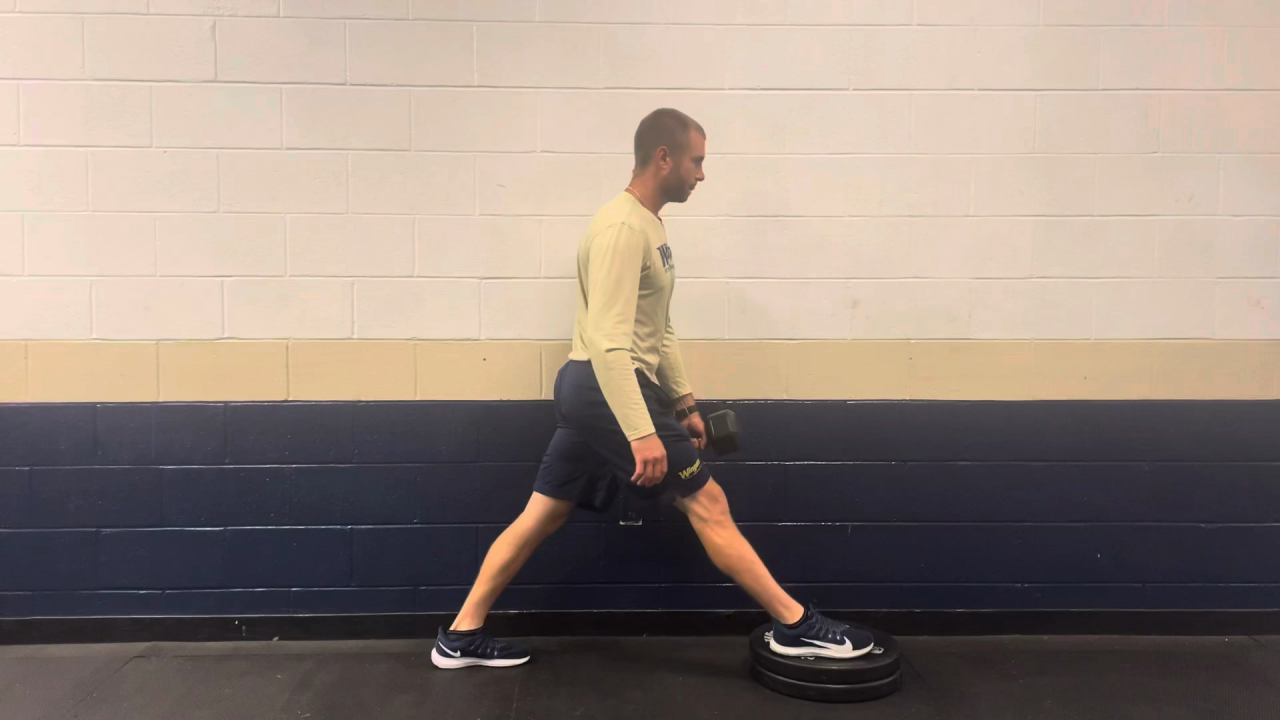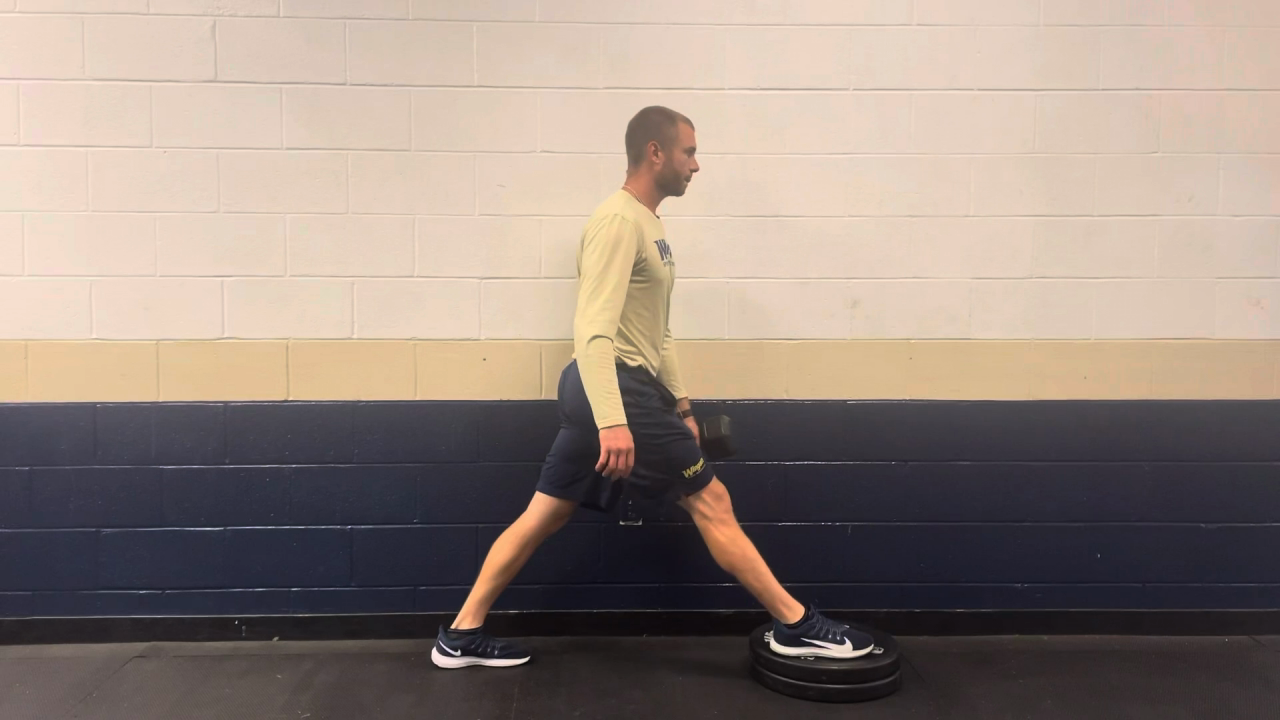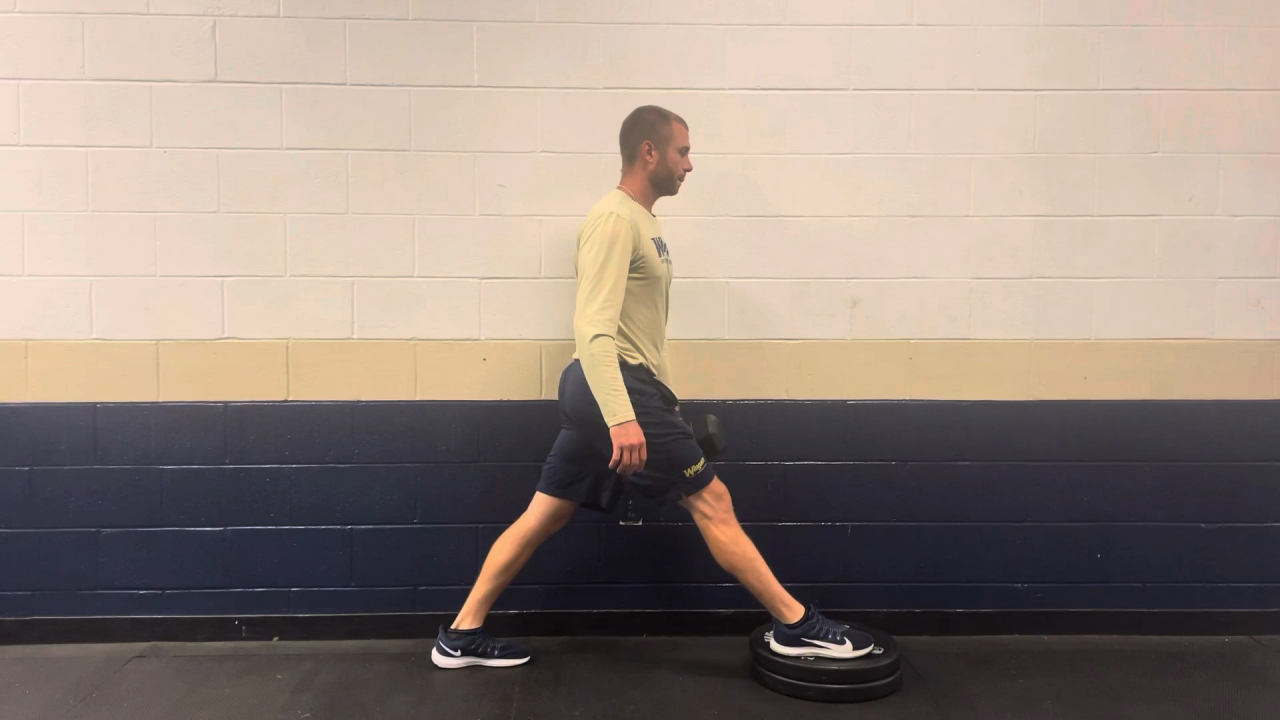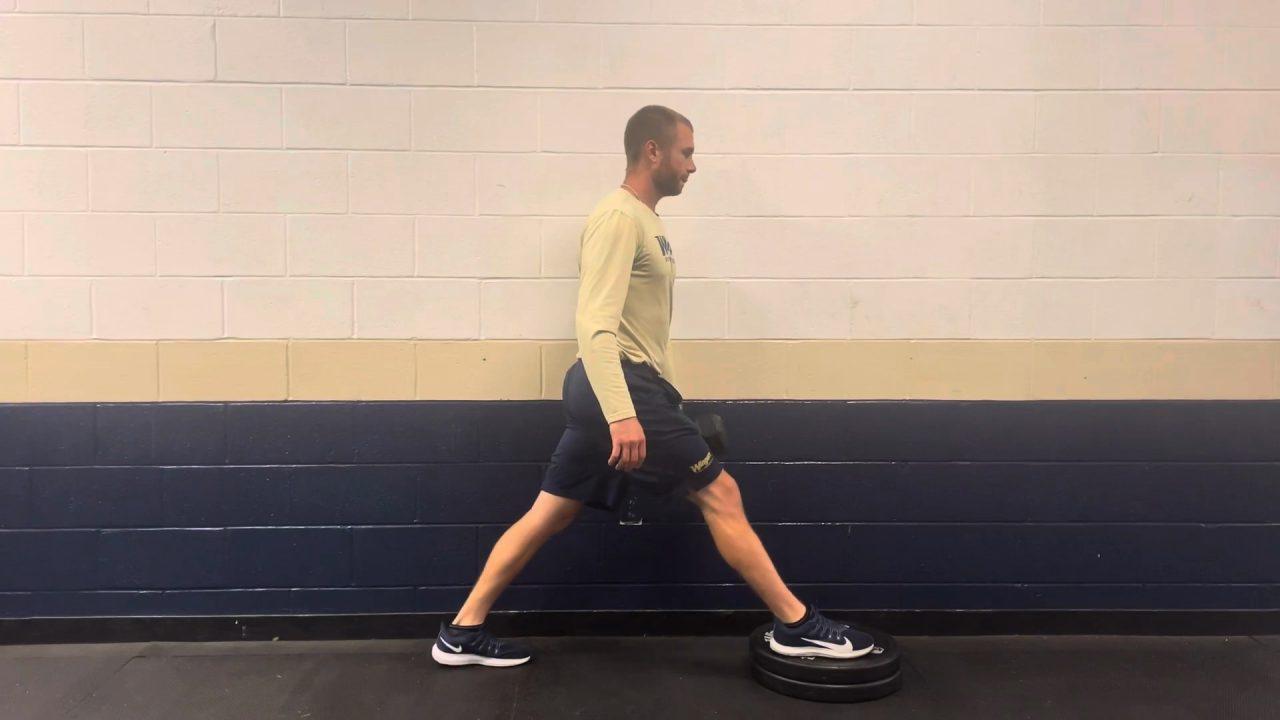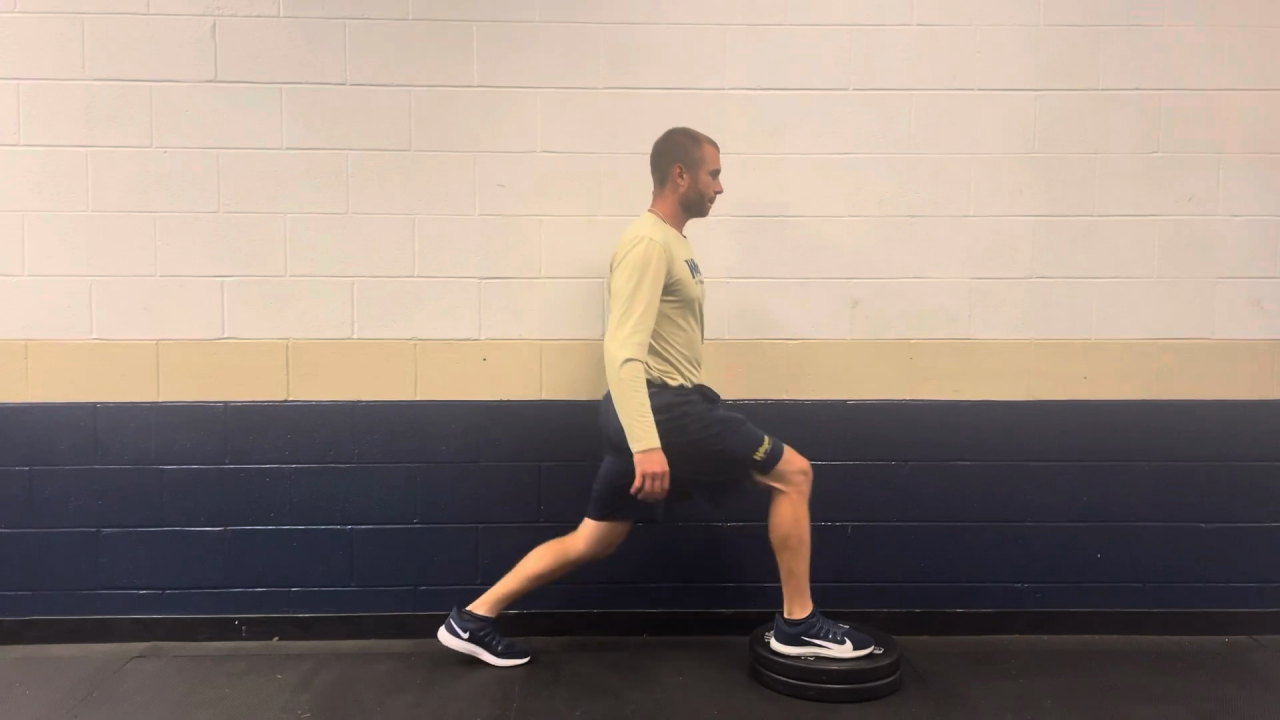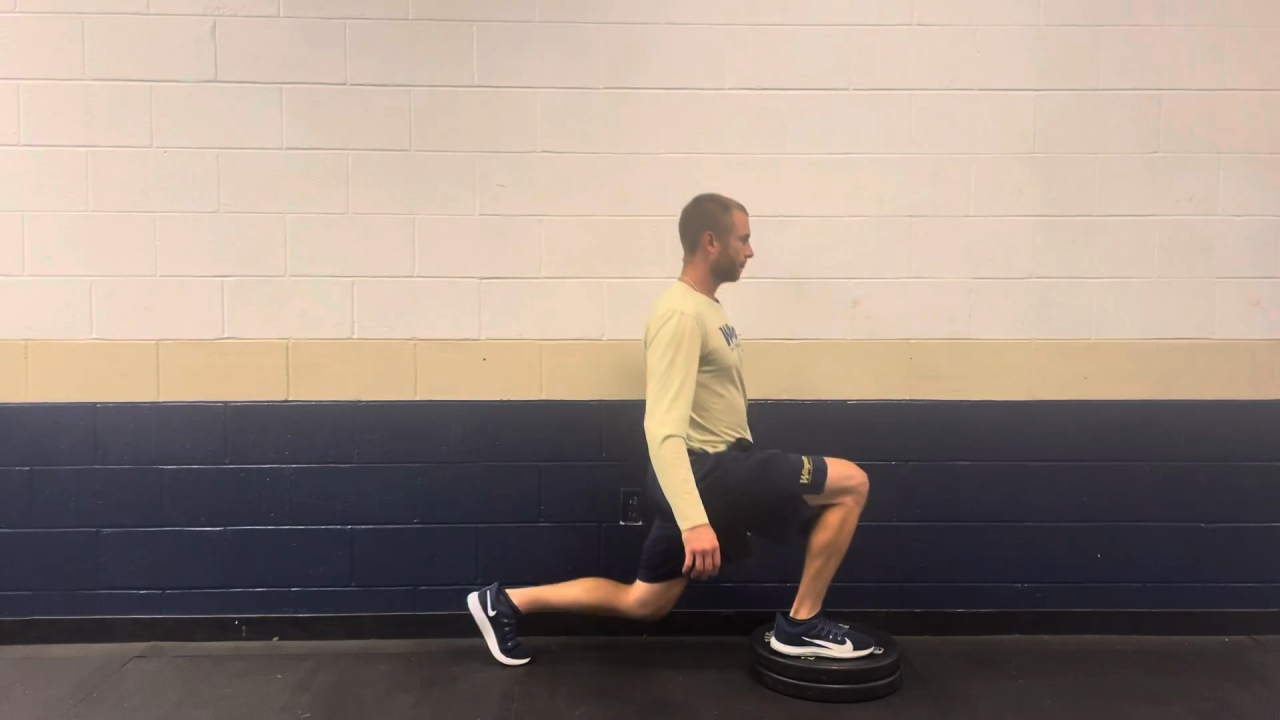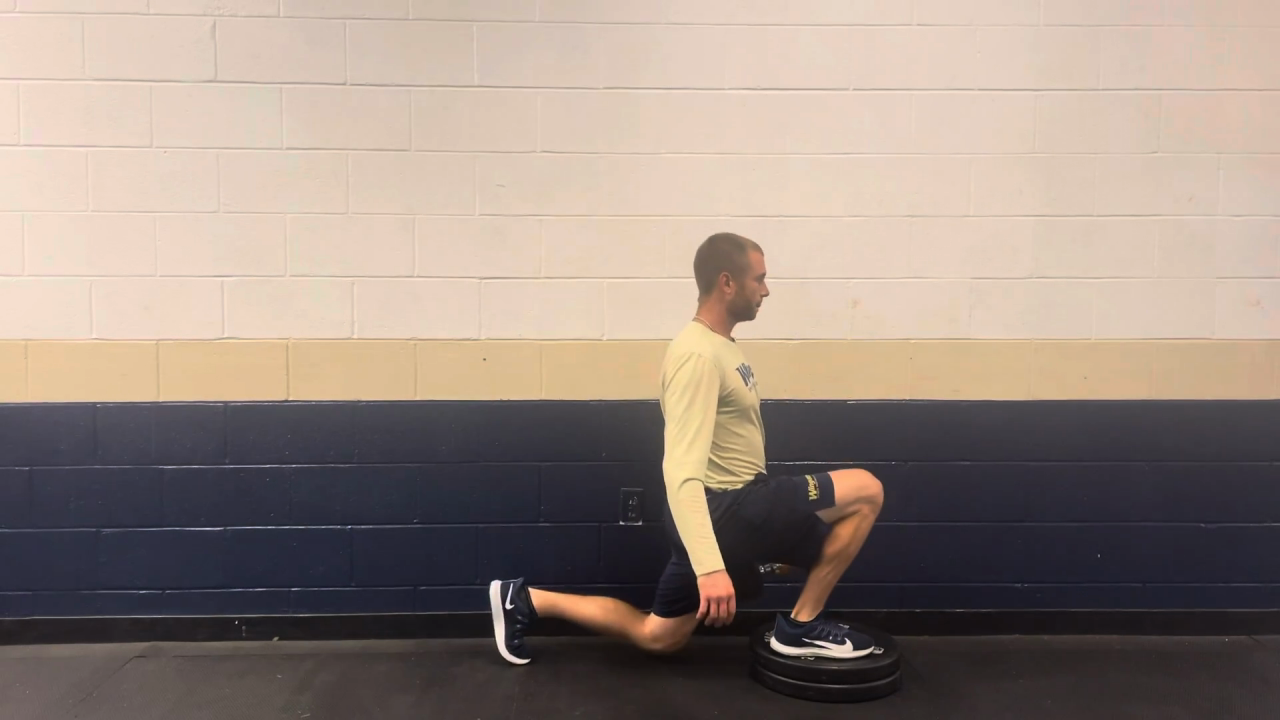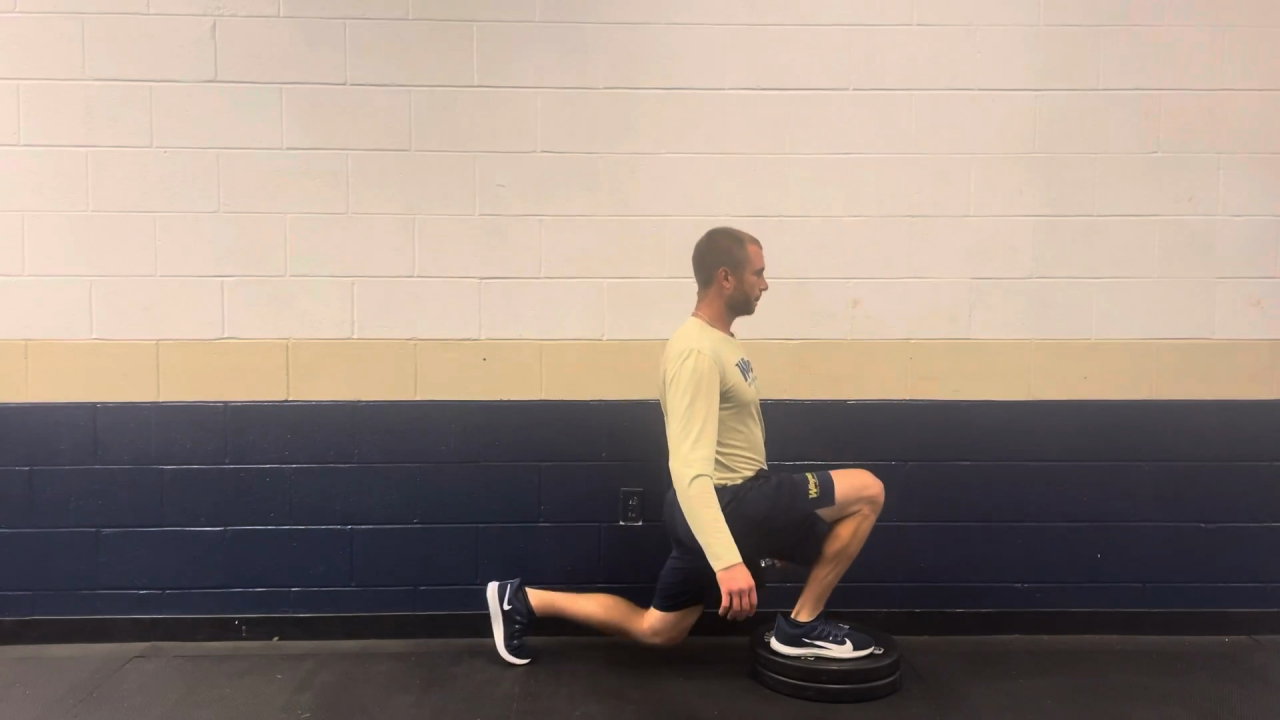
dt=0.4s
person 1, frame 1
left shoulder: (646, 223)
right shoulder: (622, 228)
left elbow: (656, 330)
right elbow: (608, 341)
left wrist: (684, 401)
right wrist: (643, 432)
left hip: (587, 388)
right hip: (605, 389)
left knee: (542, 513)
right knee: (707, 502)
left ankle: (461, 635)
right ankle: (796, 625)
person 1, frame 2
left shoulder: (646, 223)
right shoulder: (619, 222)
left elbow: (654, 330)
right elbow: (593, 329)
left wrist: (680, 404)
right wrist: (613, 420)
left hip: (600, 391)
right hip: (617, 388)
left knee: (545, 513)
right knee: (711, 501)
left ankle: (462, 633)
right ankle: (796, 625)
person 1, frame 3
left shoulder: (640, 221)
right shoulder: (616, 219)
right elbow: (594, 329)
left wrist: (667, 404)
right wrist: (623, 417)
left hip: (597, 390)
right hip: (617, 389)
left knee: (545, 514)
right knee: (712, 500)
left ankle: (462, 634)
right ankle: (797, 625)
person 1, frame 4
left shoulder: (643, 219)
right shoulder: (620, 217)
right elbow: (595, 325)
left wrist: (654, 401)
right wrist: (622, 414)
left hip: (607, 388)
right hip: (621, 387)
left knee: (549, 513)
right knee: (720, 495)
left ankle: (464, 630)
right ankle: (797, 625)
person 1, frame 5
left shoulder: (668, 240)
right shoulder: (649, 243)
right elbow: (623, 352)
right wrist: (646, 445)
left hip: (654, 406)
right hip: (663, 406)
left knee: (593, 539)
right knee: (792, 474)
left ankle: (475, 617)
right ankle: (798, 623)
person 1, frame 6
left shoulder: (702, 306)
right shoulder: (682, 315)
right elbow: (663, 430)
right wrist: (694, 522)
left hip: (708, 468)
right hip: (709, 472)
left knee: (644, 602)
right knee: (851, 484)
left ankle: (505, 602)
right ankle: (802, 624)
person 1, frame 7
left shoulder: (719, 345)
right shoulder: (698, 356)
right elbow: (682, 472)
left wrist: (769, 532)
right wrist: (709, 568)
left hip: (730, 504)
right hip: (726, 510)
left knee: (658, 636)
right knee: (866, 491)
left ankle: (523, 600)
right ankle: (802, 624)
person 1, frame 8
left shoulder: (718, 341)
right shoulder: (697, 352)
right elbow: (691, 471)
left wrist: (772, 525)
right wrist: (728, 561)
left hip: (733, 501)
right hip: (728, 507)
left knee: (657, 629)
right knee: (866, 492)
left ankle: (520, 601)
right ankle: (803, 624)
